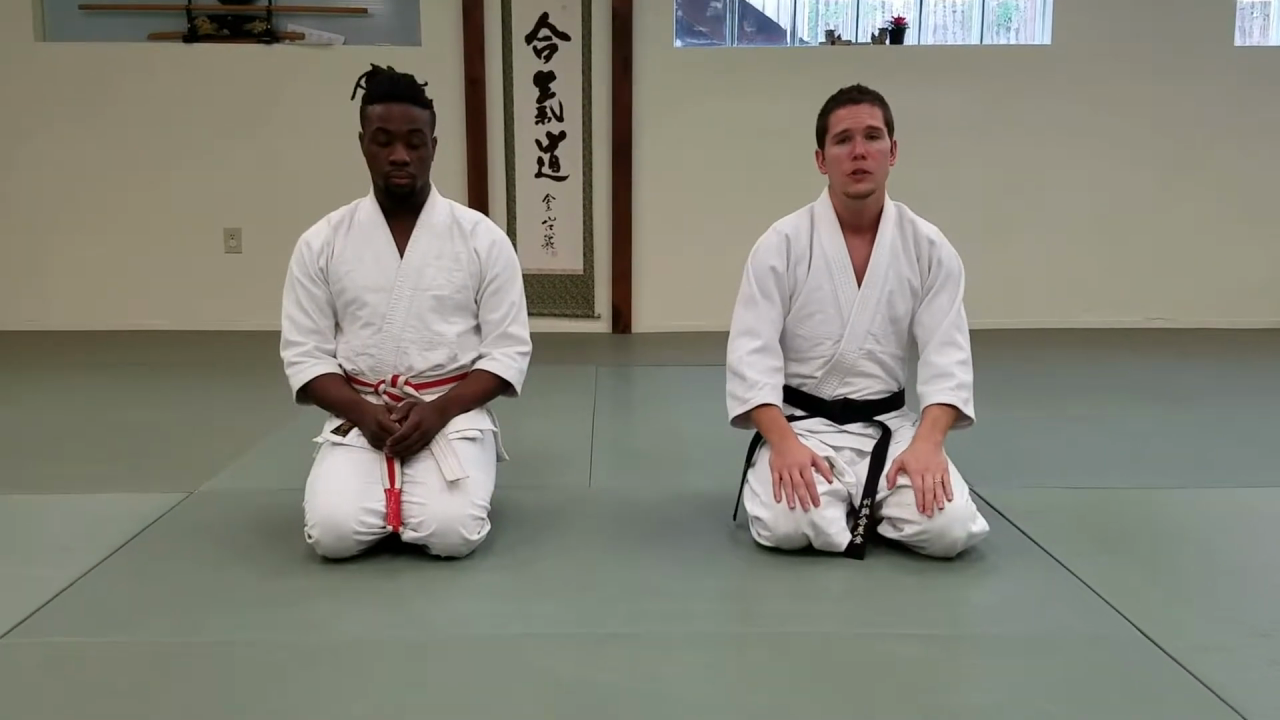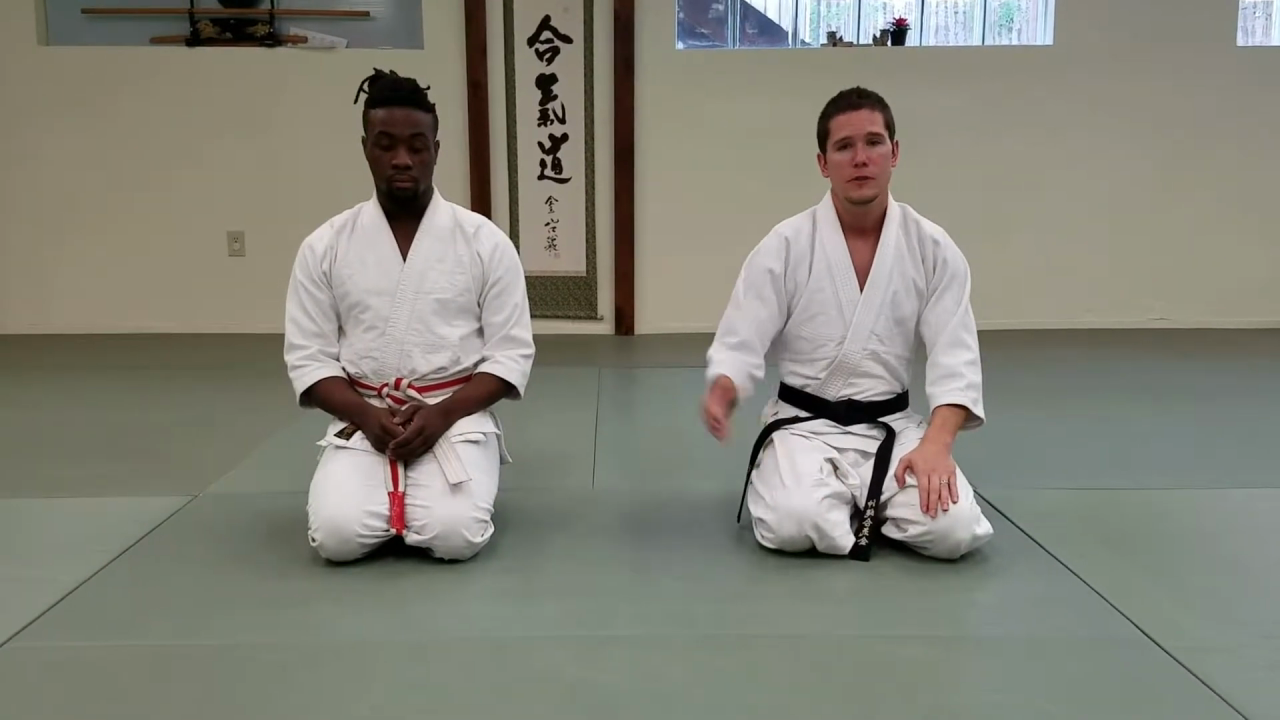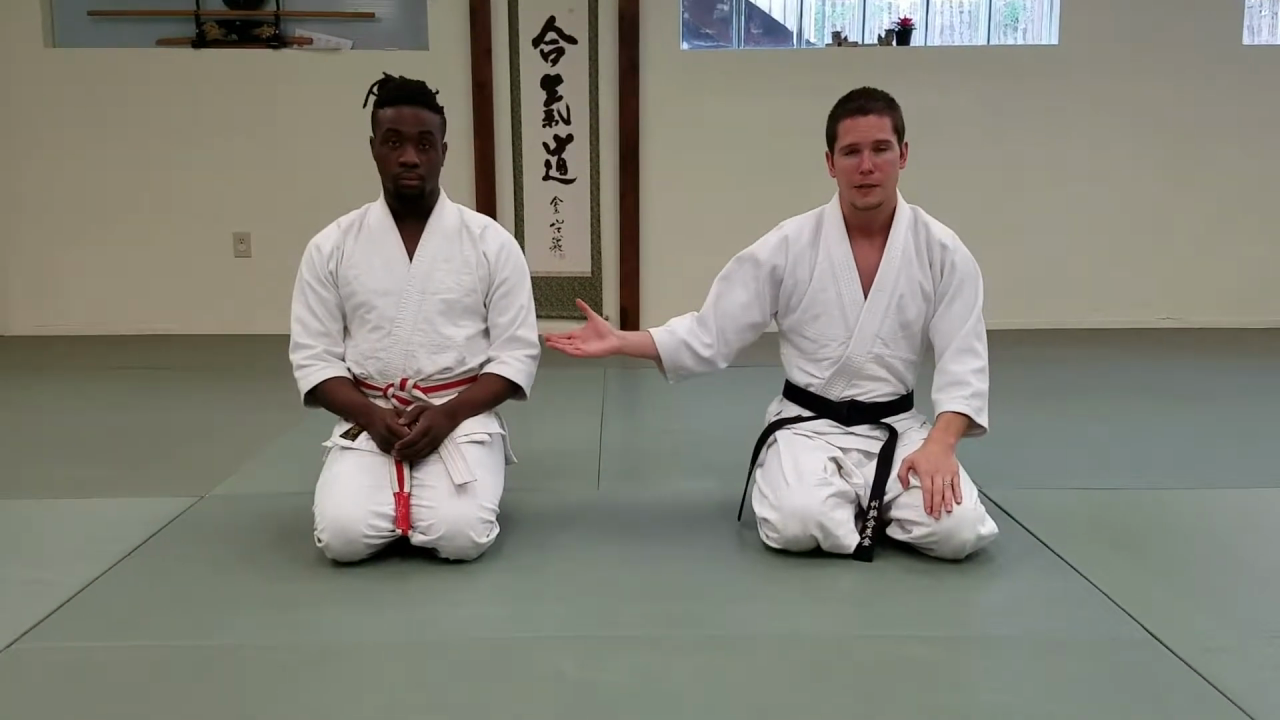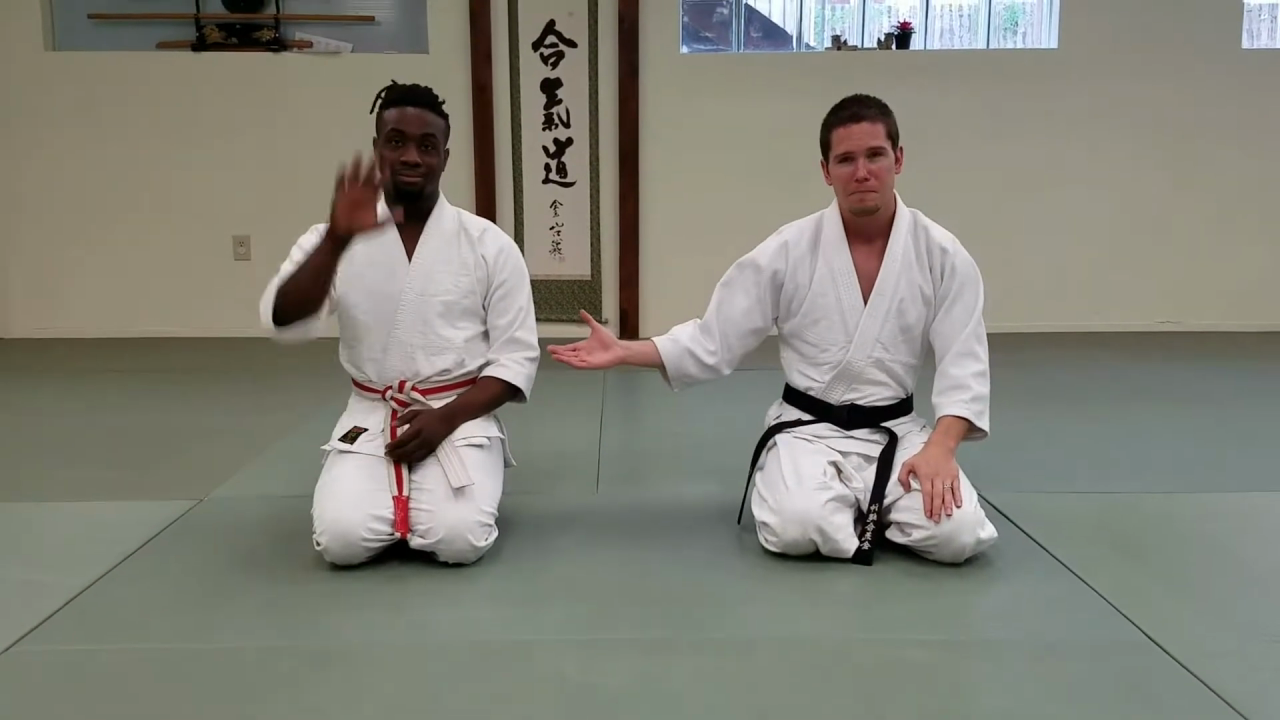
dt=0.4s
person 1, frame 1
left shoulder: (482, 238)
right shoulder: (322, 242)
left elbow: (508, 350)
right elbow: (305, 353)
left wrist: (438, 411)
right wrist: (364, 413)
left hip: (453, 413)
right hip: (360, 416)
left knee: (450, 531)
right knee: (334, 532)
left ankle: (419, 492)
right ankle: (391, 494)
person 1, frame 2
left shoulder: (484, 241)
right shoulder: (325, 246)
left elbow: (511, 353)
right elbow: (308, 357)
left wrist: (442, 414)
right wrist: (367, 416)
left hip: (456, 415)
right hip: (363, 418)
left knee: (454, 535)
right knee: (337, 535)
left ankle: (424, 493)
right ankle: (394, 497)
person 1, frame 3
left shoulder: (490, 242)
right shoulder: (331, 246)
left elbow: (517, 353)
right elbow: (313, 356)
left wrist: (448, 415)
right wrist: (371, 415)
left hip: (461, 415)
right hip: (370, 419)
left knee: (460, 535)
right knee: (343, 536)
left ankle: (426, 495)
right ankle: (398, 496)
person 1, frame 4
left shoulder: (489, 245)
right shoulder: (330, 242)
left elbow: (517, 356)
right elbow: (281, 320)
left wrist: (446, 418)
right wrist: (337, 240)
left hip: (459, 418)
right hip: (367, 418)
left knee: (458, 540)
right knee: (342, 540)
left ankle: (441, 492)
right ankle: (400, 500)
person 2, frame 1
left shoulder: (928, 247)
right shoulder: (782, 243)
left elbow: (947, 356)
right elbow: (752, 354)
left wrist: (927, 443)
right wrist: (783, 442)
left hip: (889, 425)
right hip: (801, 424)
left knee: (949, 528)
right knee: (788, 524)
left ankle: (860, 502)
right ankle: (836, 497)
person 2, frame 2
left shoulder: (932, 247)
right shoulder: (785, 245)
left elbow: (956, 357)
right elbow: (738, 347)
left wrist: (936, 443)
right wrist: (722, 394)
left hip: (891, 427)
right hip: (806, 424)
left knee: (953, 530)
right knee: (792, 524)
left ankle: (862, 503)
right ankle: (834, 498)
person 2, frame 3
left shoulder: (942, 251)
right shoulder: (788, 246)
left elbow: (964, 361)
right elbow: (708, 334)
left wrist: (939, 445)
right wrist: (617, 341)
left hip: (897, 427)
right hip: (808, 425)
left knee: (959, 530)
right knee: (798, 524)
left ankle: (864, 502)
right ankle: (849, 500)
person 2, frame 4
left shoulder: (941, 255)
right shoulder: (787, 250)
left elbow: (964, 364)
right elbow: (712, 340)
left wrist: (940, 449)
right wrist: (622, 351)
left hip: (897, 431)
right hip: (809, 429)
left knee: (958, 534)
right knee: (797, 527)
left ankle: (864, 507)
right ankle: (847, 504)
